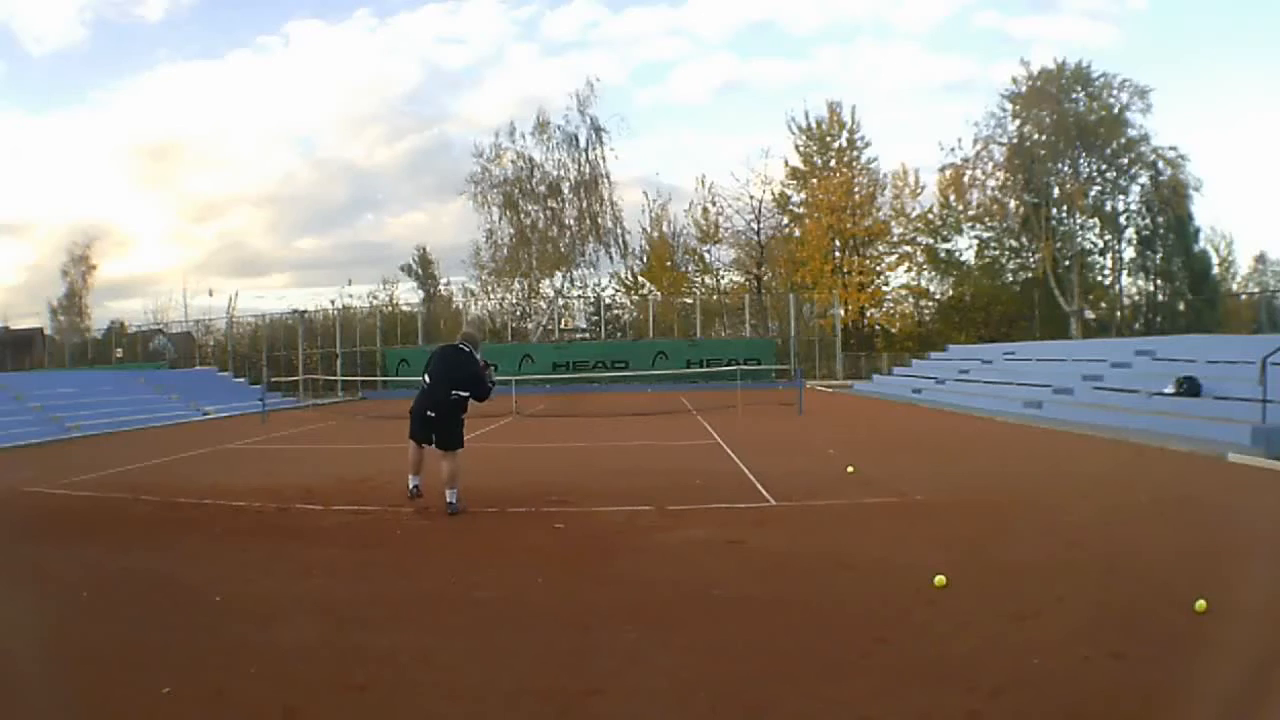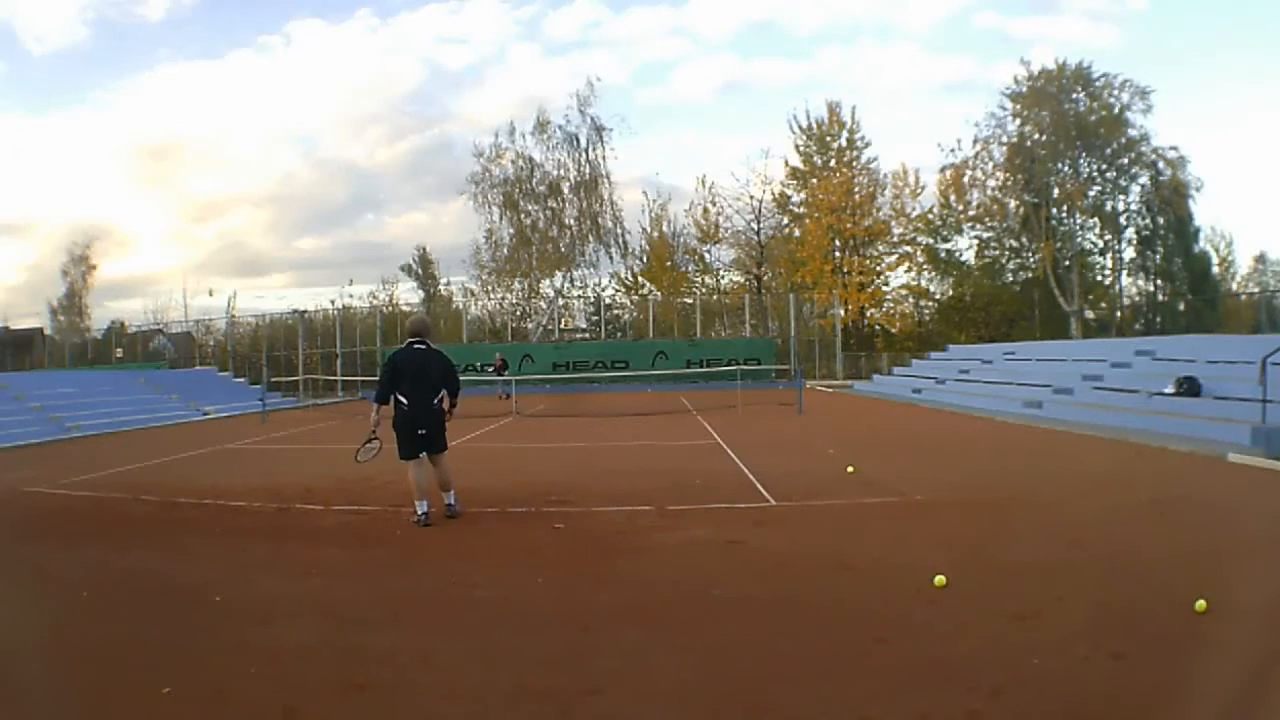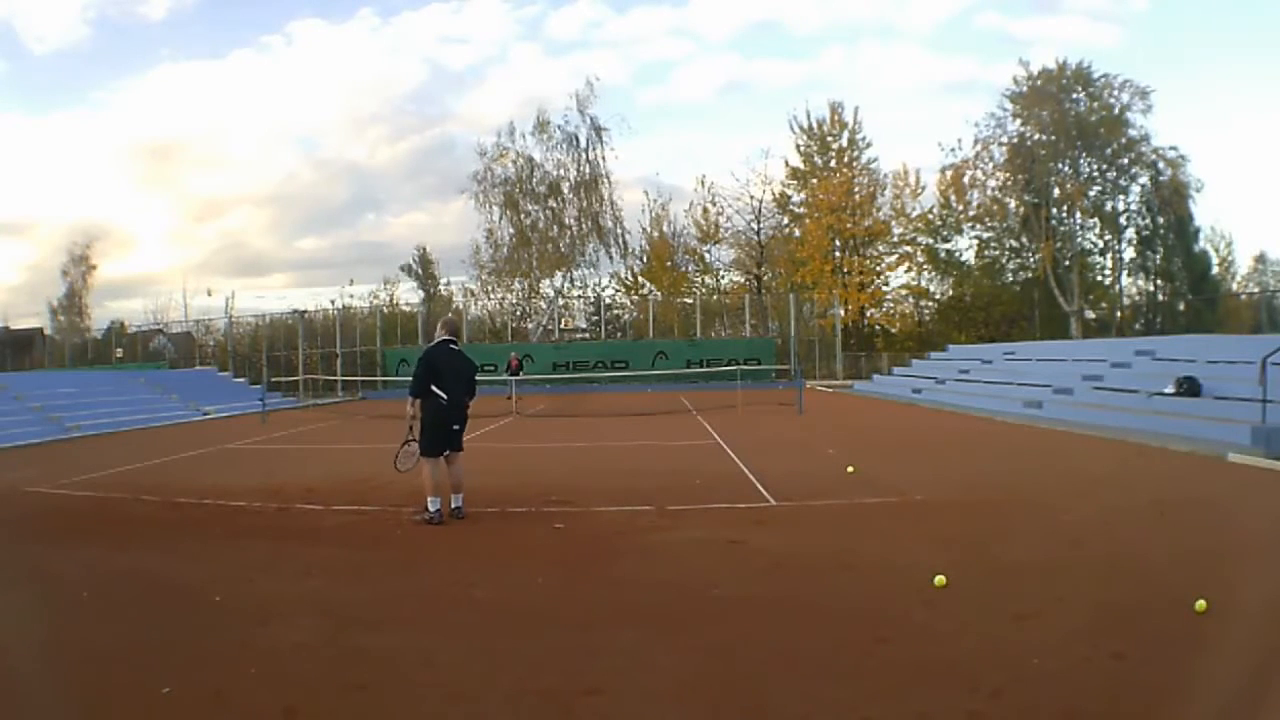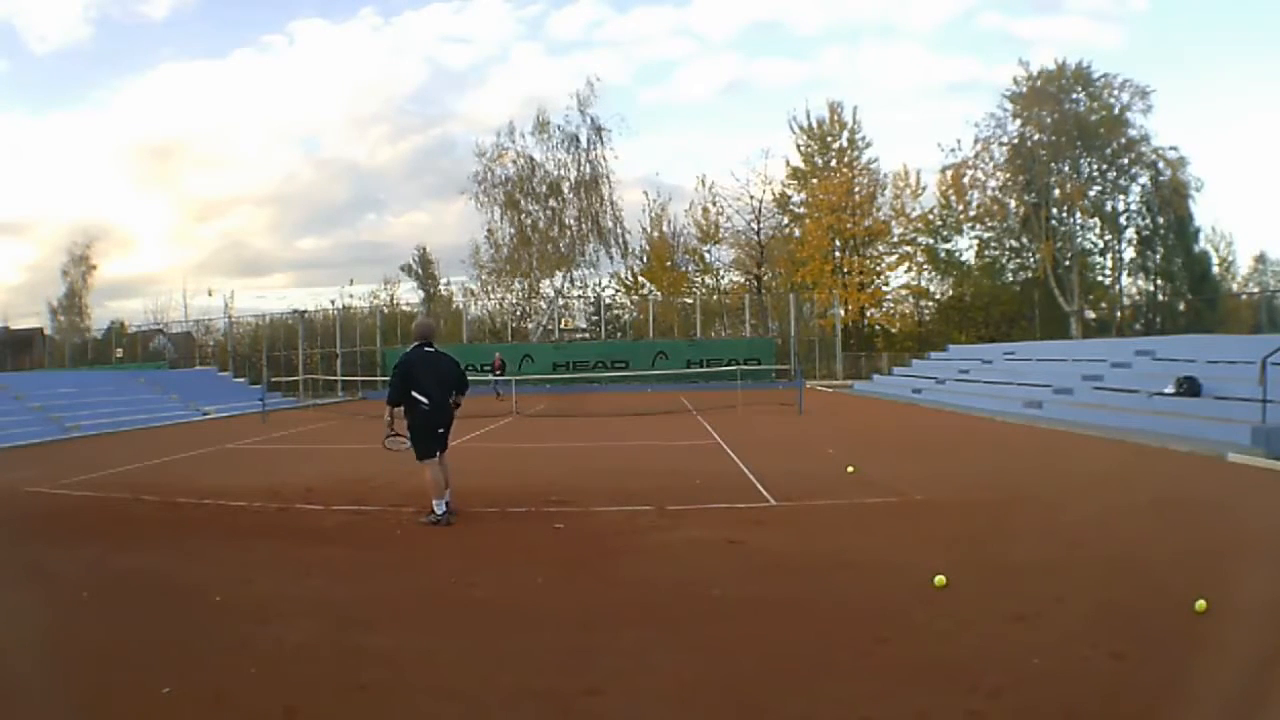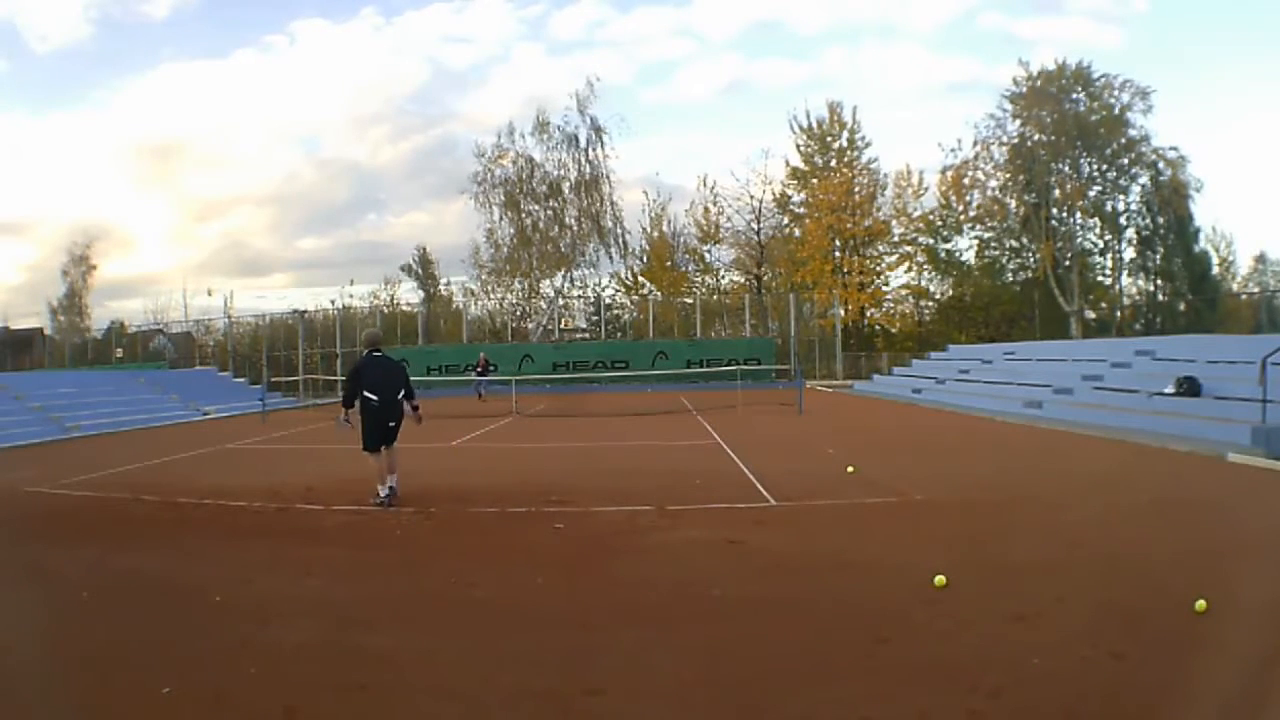
dt=1s
person 1, frame 1
left shoulder: (443, 351)
right shoulder: (475, 367)
left elbow: (428, 368)
right elbow: (481, 395)
right wrist: (490, 381)
left hip: (424, 405)
right hip: (450, 412)
left knee: (416, 443)
right knee: (449, 455)
left ankle: (414, 485)
right ankle: (452, 501)
person 1, frame 2
left shoulder: (397, 358)
right shoulder: (440, 358)
left elbow: (384, 387)
right elbow: (453, 386)
left wrist: (376, 412)
right wrist: (451, 407)
left hip: (407, 419)
right hip: (433, 417)
left knee: (415, 464)
right knee: (439, 460)
left ankle: (422, 512)
right ankle: (450, 504)
person 1, frame 3
left shoulder: (432, 352)
right shoulder: (466, 360)
left elbow: (419, 381)
right elbow: (470, 391)
left wrist: (411, 405)
left hip: (435, 414)
right hip: (458, 414)
left knee: (430, 460)
right knee: (453, 460)
left ankle: (434, 510)
right ankle: (457, 507)
person 1, frame 4
left shoulder: (407, 359)
right shoulder: (446, 359)
left elbow: (396, 389)
right elbow: (462, 385)
left wrist: (389, 413)
right wrist: (455, 405)
left hip: (421, 417)
right hip: (443, 415)
left knee: (429, 463)
right knee: (440, 458)
left ankle: (440, 512)
right ankle: (445, 503)
person 1, frame 5
left shoulder: (360, 365)
right shoulder: (396, 365)
left elbow: (350, 391)
right elbow: (408, 388)
left wrist: (345, 411)
right wrist: (415, 409)
left hip: (373, 414)
right hip: (395, 412)
left knee: (375, 453)
right knee: (389, 448)
left ankle: (384, 495)
right ankle: (392, 486)
